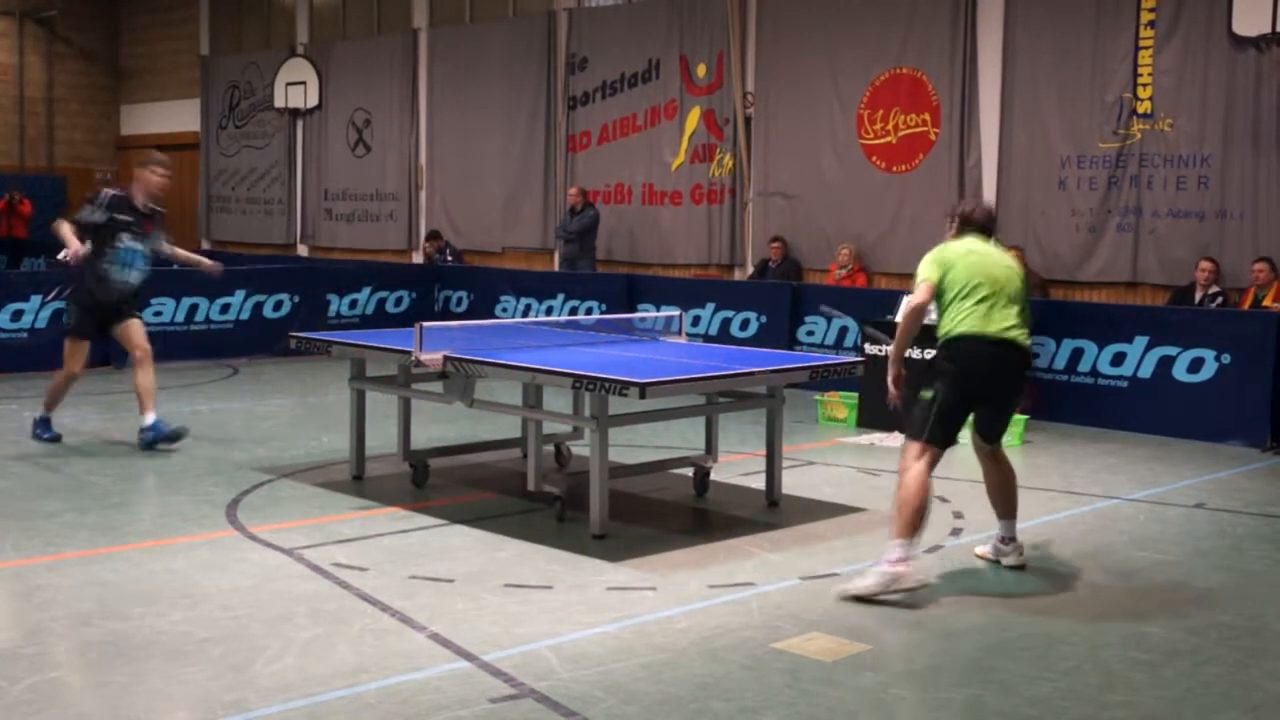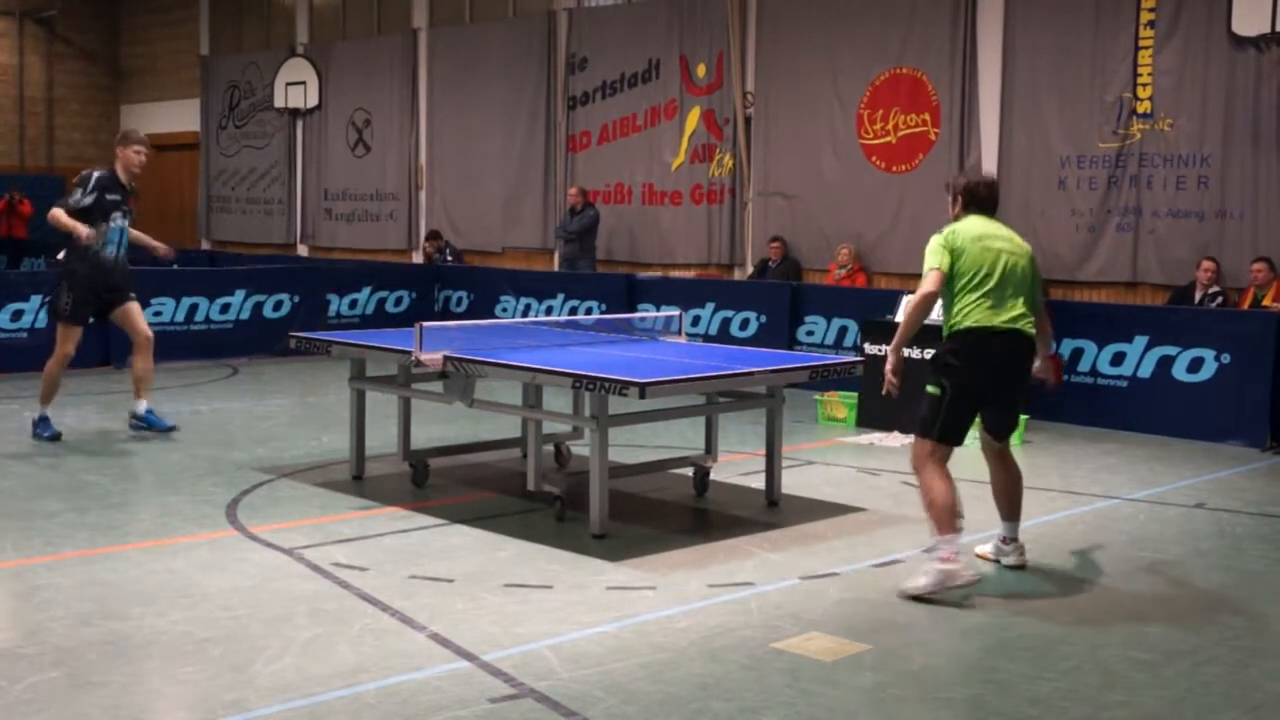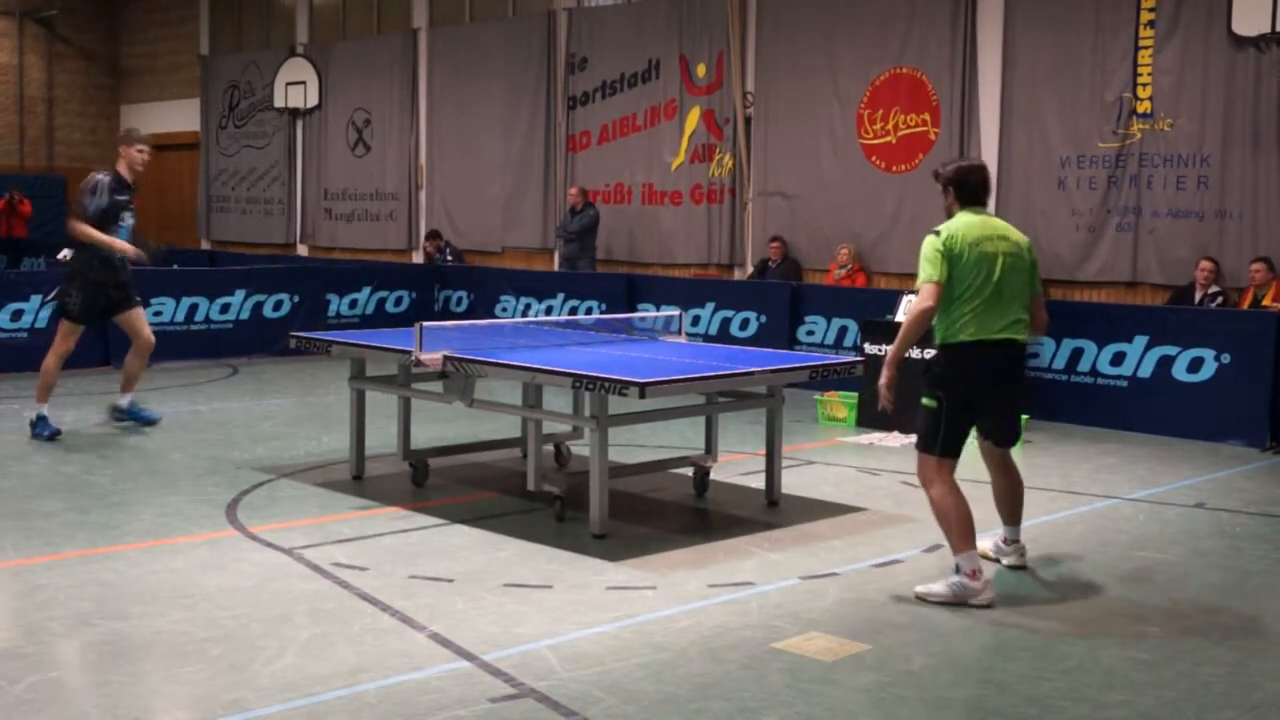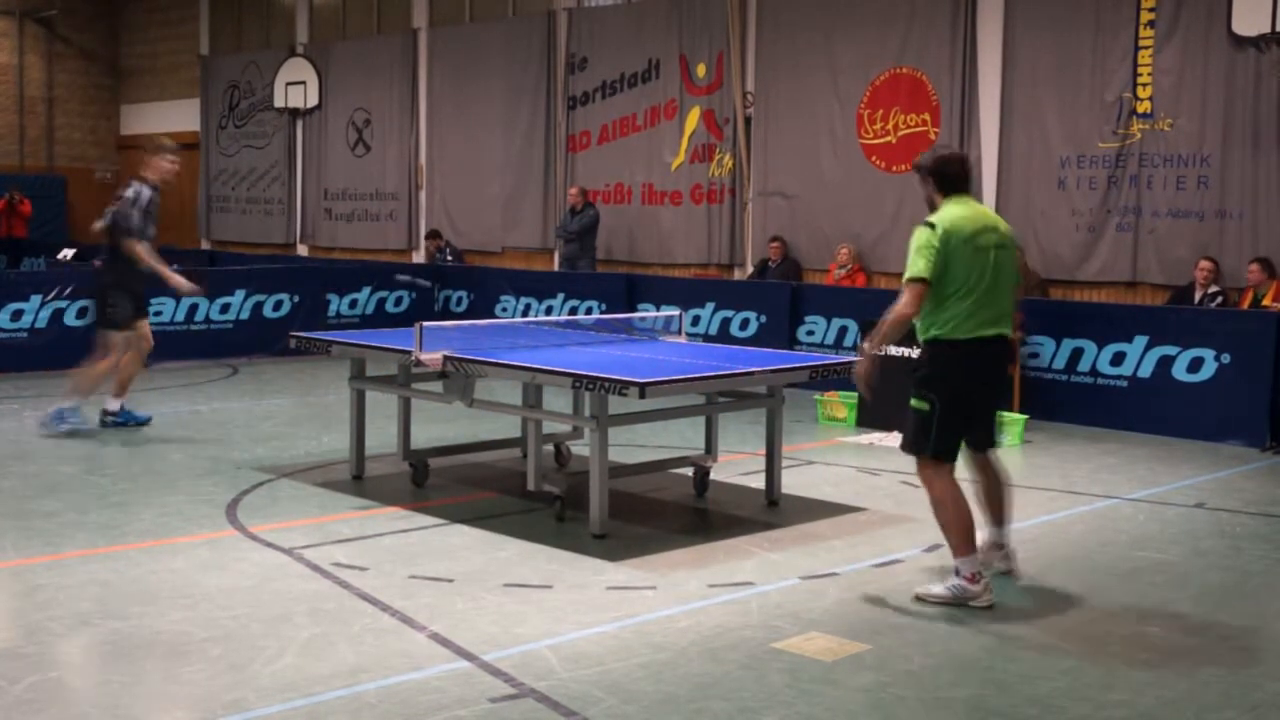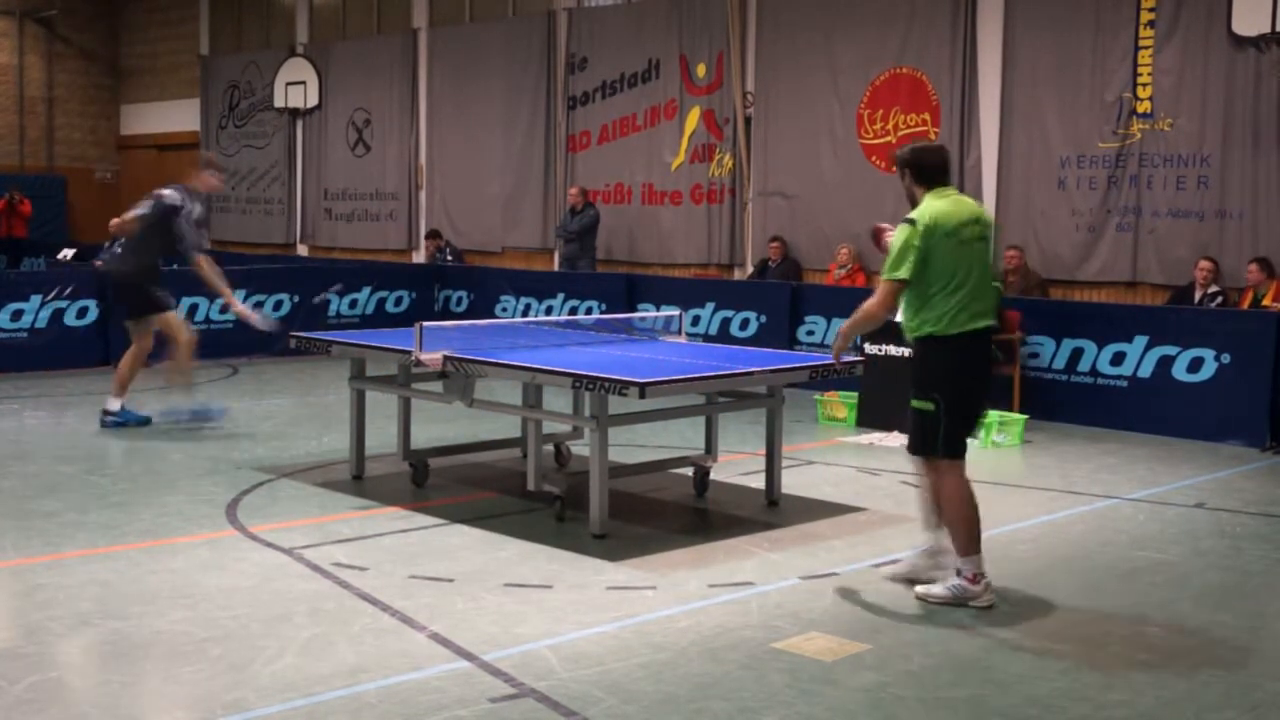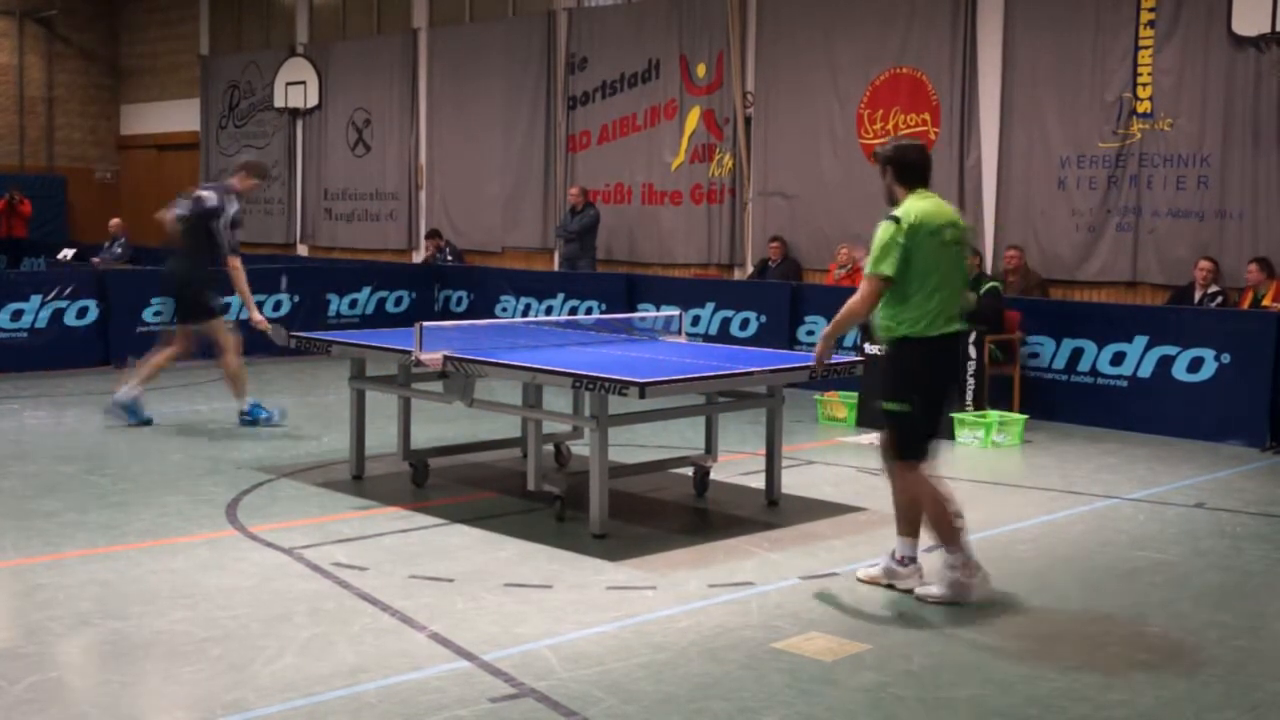
dt=0.2s
person 1, frame 1
left shoulder: (944, 253)
right shoulder: (1011, 264)
left elbow: (919, 302)
left wrist: (895, 361)
right wrist: (1013, 382)
left hip: (965, 352)
right hip: (1013, 357)
left knee: (917, 457)
right knee: (989, 446)
left ankle: (897, 562)
right ankle: (1008, 542)
person 1, frame 2
left shoulder: (949, 236)
right shoulder: (1020, 245)
left elbow: (929, 291)
right elbow: (1040, 316)
left wrist: (895, 350)
right wrist: (1044, 357)
left hip: (969, 347)
right hip: (1017, 348)
left knee: (928, 455)
right knee: (996, 446)
left ankle: (948, 560)
right ankle: (1009, 543)
person 1, frame 3
left shoulder: (943, 236)
right shoulder: (1018, 240)
left elbow: (926, 306)
right elbow: (1039, 318)
left wrist: (890, 362)
left hip: (962, 357)
right hip: (1010, 357)
left knee: (934, 470)
right knee: (997, 452)
left ankle: (970, 575)
right ankle: (1011, 543)
person 1, frame 4
left shoulder: (935, 228)
right shoulder: (1000, 228)
left elbow: (910, 306)
left wrist: (868, 350)
left hip: (949, 356)
right hip: (994, 354)
left knee: (934, 469)
right knee: (979, 453)
left ankle: (971, 578)
right ankle: (997, 548)
person 1, frame 5
left shoulder: (917, 223)
right shoulder: (978, 214)
left elbow: (883, 305)
left wrist: (844, 333)
left hip: (942, 350)
right hip: (977, 344)
left knee: (944, 466)
right knee: (942, 457)
left ankle: (972, 578)
right ankle: (934, 555)
person 1, frame 6
left shoulder: (899, 222)
right shoulder: (952, 219)
left elbow: (866, 302)
left wrist: (828, 337)
left hip: (915, 352)
right hip: (948, 346)
left knee: (906, 466)
right knee: (898, 454)
left ankle: (964, 569)
right ankle: (904, 562)
person 2, frame 1
left shoulder: (154, 216)
right shoulder: (110, 199)
left elbow: (160, 248)
right elbow: (64, 224)
left wrist: (200, 261)
right wrist: (73, 242)
left hip: (122, 300)
right hip: (87, 295)
left knee: (142, 352)
right knee: (72, 370)
left ankle: (150, 425)
right ankle: (43, 419)
person 2, frame 2
left shoulder: (129, 191)
right shoulder: (95, 179)
right elbow: (56, 213)
left wrist: (152, 244)
right wrist: (78, 227)
left hip: (114, 280)
right hip: (80, 278)
left knee: (144, 337)
right knee: (65, 352)
left ankle: (140, 412)
right ankle: (42, 417)
person 2, frame 3
left shoulder: (127, 189)
right shoulder: (102, 183)
right elbow: (79, 227)
right wrist: (115, 244)
left hip: (117, 279)
right hip: (87, 277)
left knee: (145, 341)
right knee: (63, 348)
left ankle: (123, 404)
right ankle: (40, 416)
person 2, frame 4
left shoulder: (142, 193)
right shoulder: (142, 193)
left elbow: (100, 227)
right elbow: (132, 244)
right wrist: (170, 277)
left hip: (128, 282)
right hip: (116, 282)
left knee: (143, 344)
right knee: (113, 353)
left ankle: (113, 410)
right ankle: (66, 409)
person 2, frame 5
left shoulder: (165, 194)
right shoulder: (191, 208)
left elbow: (125, 221)
right elbow: (200, 261)
right wrist: (232, 302)
left hip: (121, 274)
right hip: (137, 278)
left knee: (143, 345)
right knee: (185, 338)
left ankle: (113, 410)
right ankle: (185, 406)
person 2, frame 6
left shoulder: (205, 193)
right shoulder: (228, 208)
left elbow: (169, 217)
right elbow: (233, 264)
right wrist: (252, 309)
left hip: (180, 276)
right hip: (193, 281)
left knee: (181, 345)
right knee: (230, 343)
left ankle: (127, 396)
right ankle: (247, 408)
